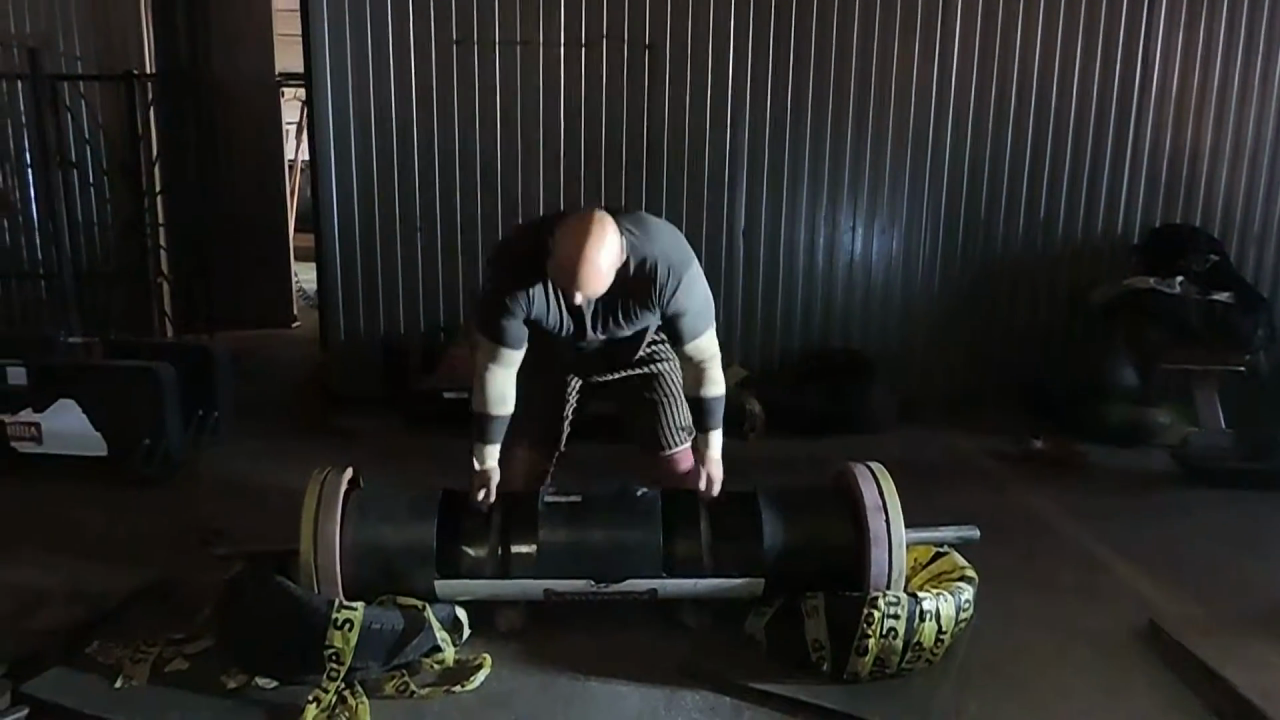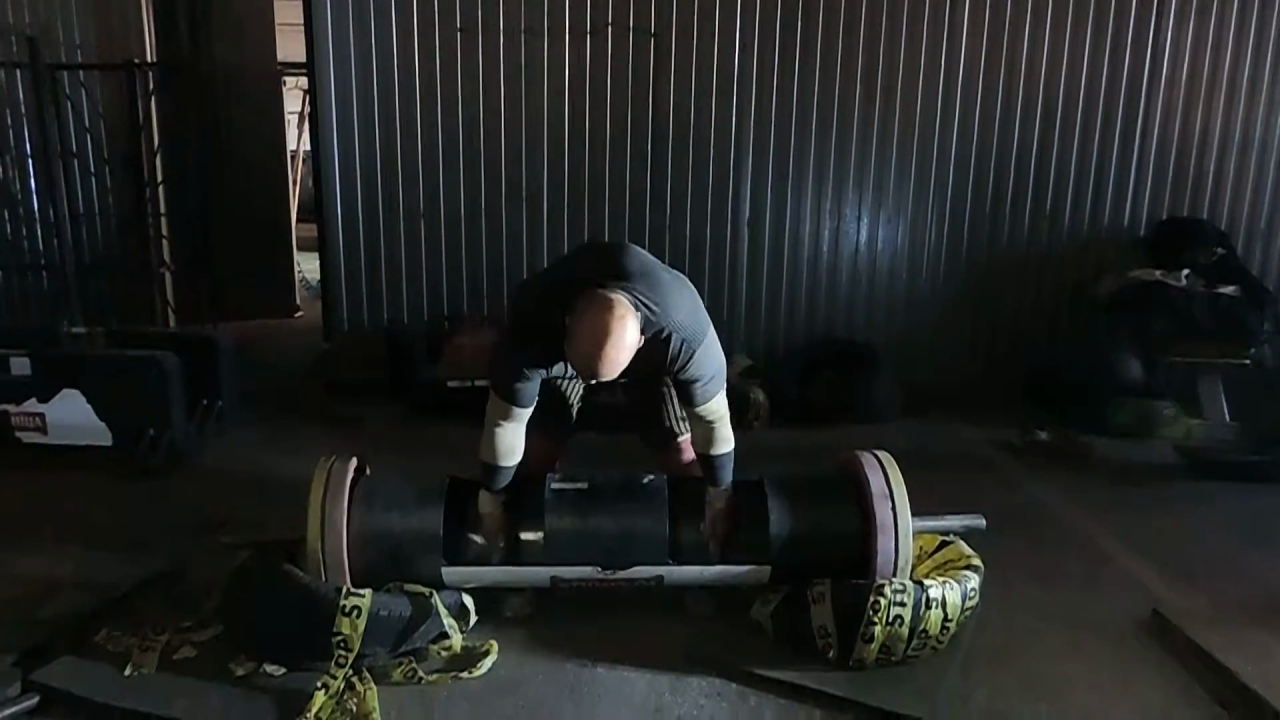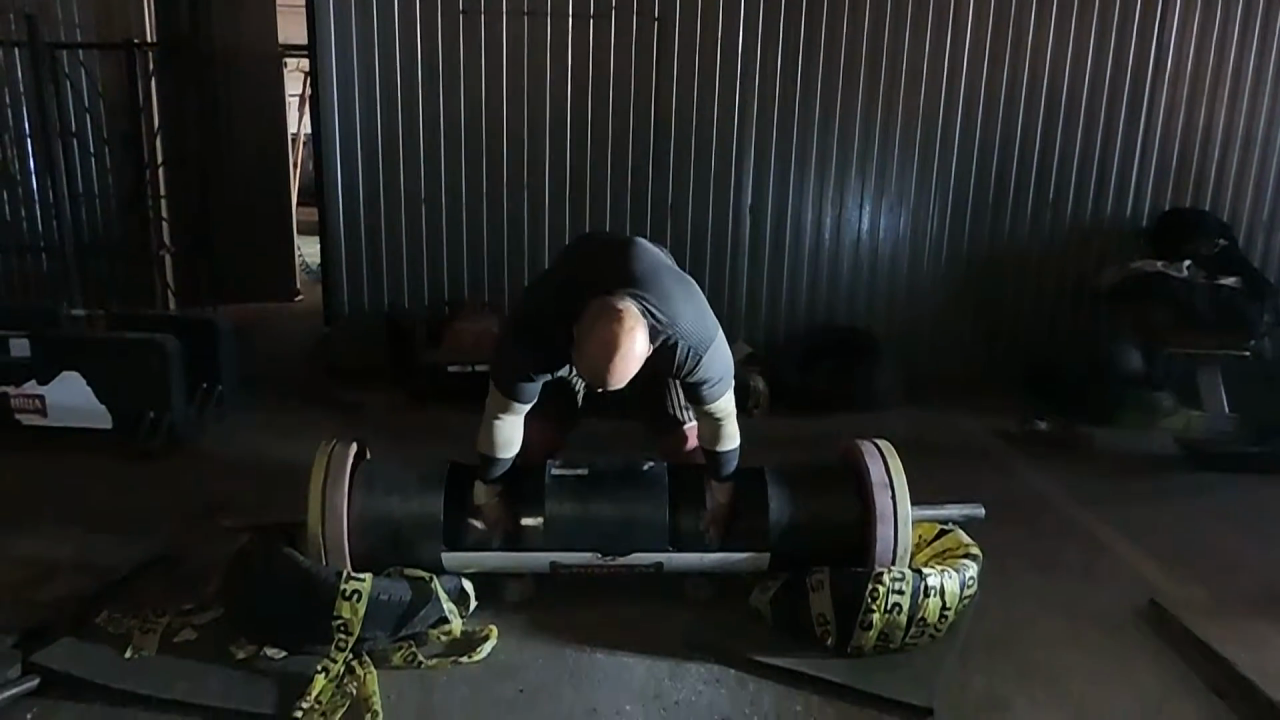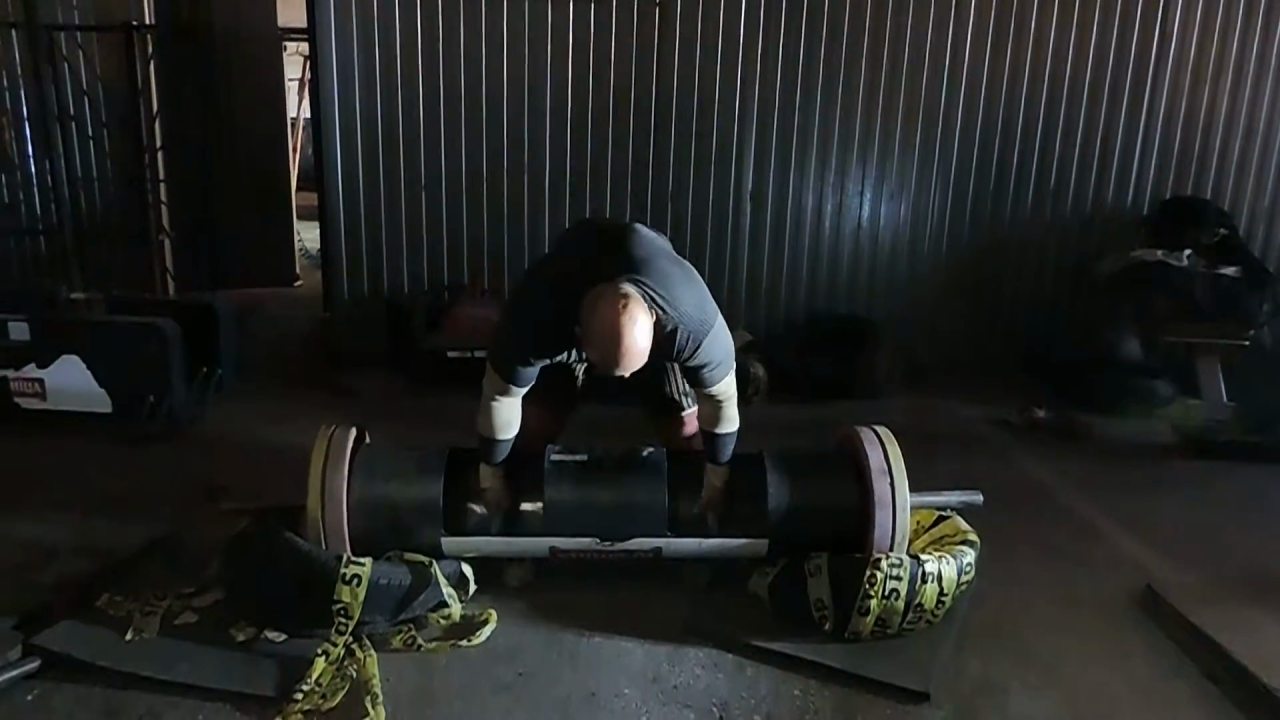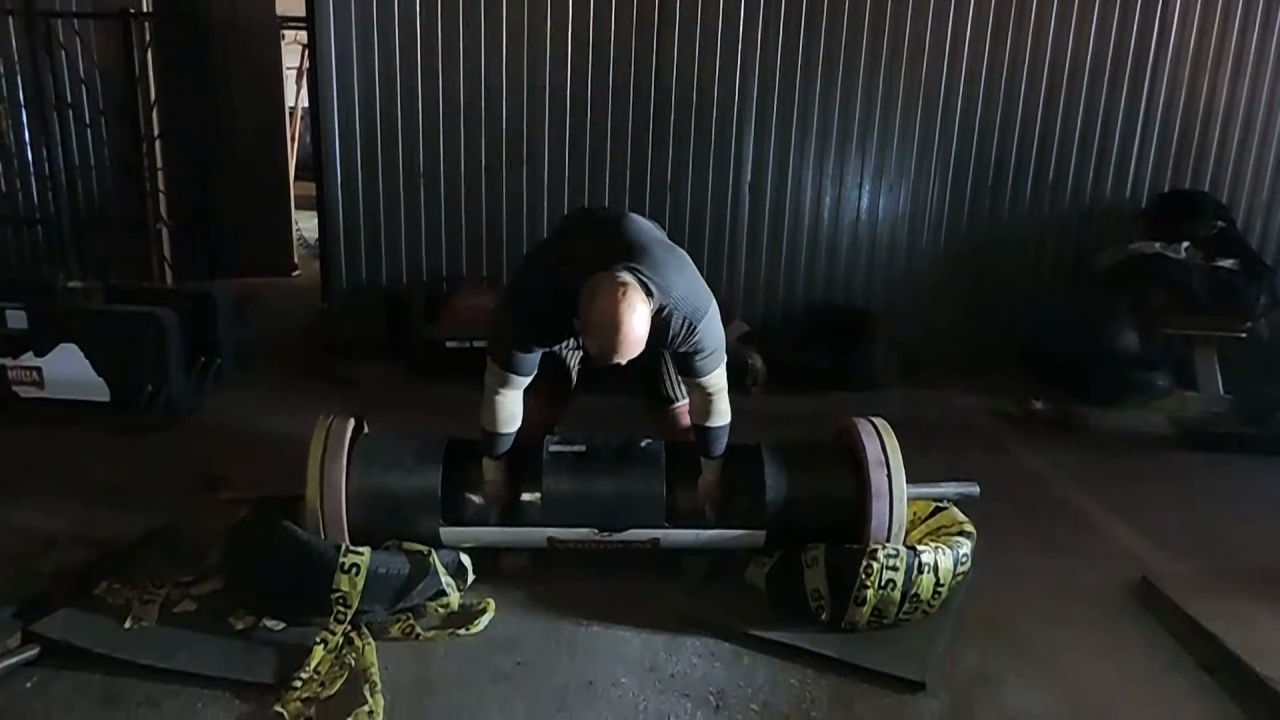
dt=0.3s
person 1, frame 1
left shoulder: (668, 263)
right shoulder: (517, 264)
left elbow: (703, 356)
right elbow: (496, 365)
left wrist: (711, 445)
right wrist: (487, 457)
left hip: (642, 349)
right hip: (553, 355)
left knee: (679, 463)
right knee: (525, 467)
person 1, frame 2
left shoulder: (685, 332)
right shoulder: (530, 329)
left elbow: (713, 418)
right elbow: (506, 421)
left wrist: (719, 503)
right wrist: (492, 506)
left knee: (683, 453)
right knee: (535, 455)
person 1, frame 3
left shoulder: (692, 338)
right shoulder: (535, 332)
left elbow: (720, 415)
right elbow: (503, 415)
left wrist: (720, 501)
left knee: (684, 440)
right knee: (538, 440)
person 1, frame 4
left shoulder: (693, 323)
right shoulder: (536, 318)
left elbow: (721, 396)
right elbow: (500, 395)
left wrist: (716, 483)
right wrist: (493, 480)
left knee: (684, 425)
right knee: (538, 425)
person 1, frame 5
left shoulder: (688, 309)
right shoulder: (532, 306)
left elbow: (711, 390)
right elbow: (504, 389)
left wrist: (711, 476)
left knee: (680, 416)
right knee: (535, 416)
